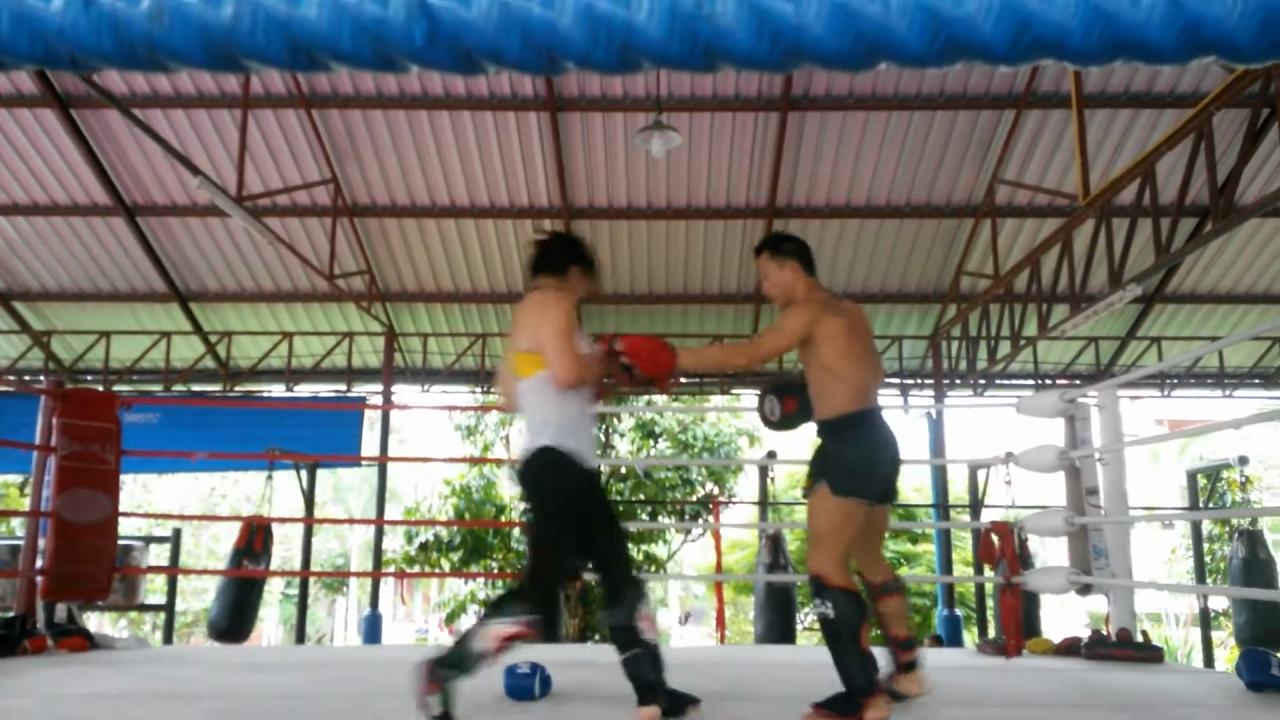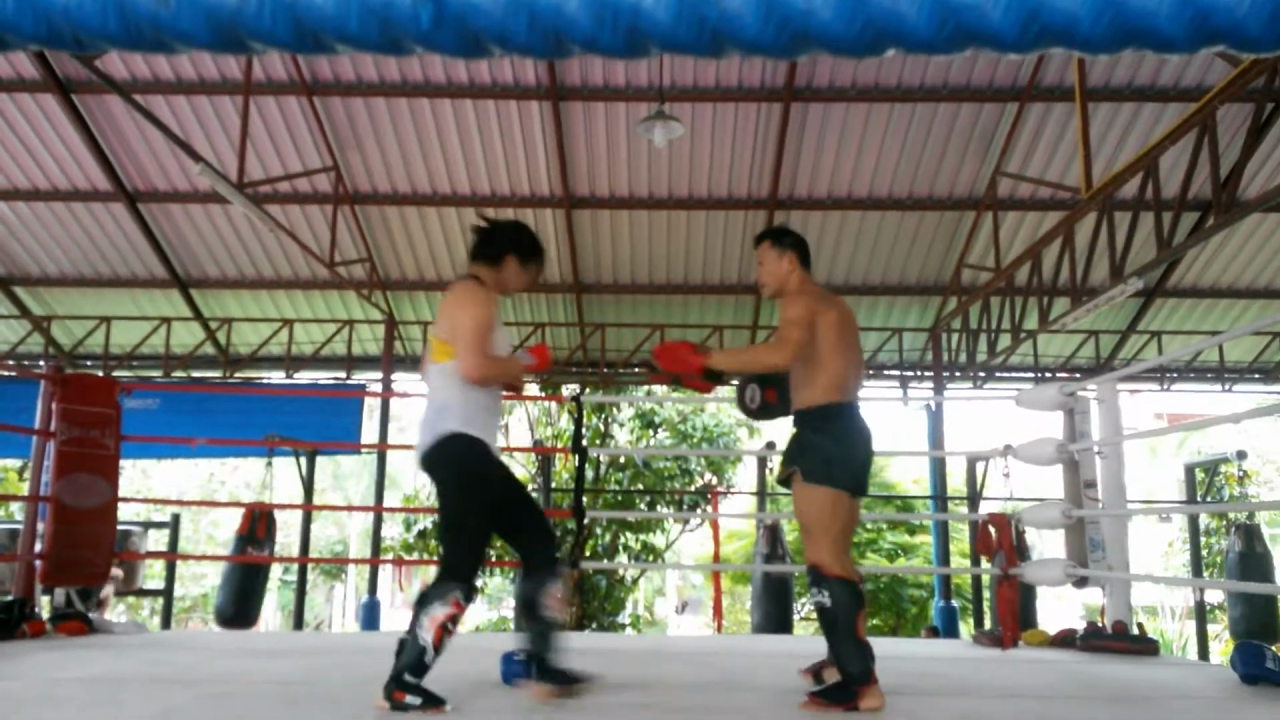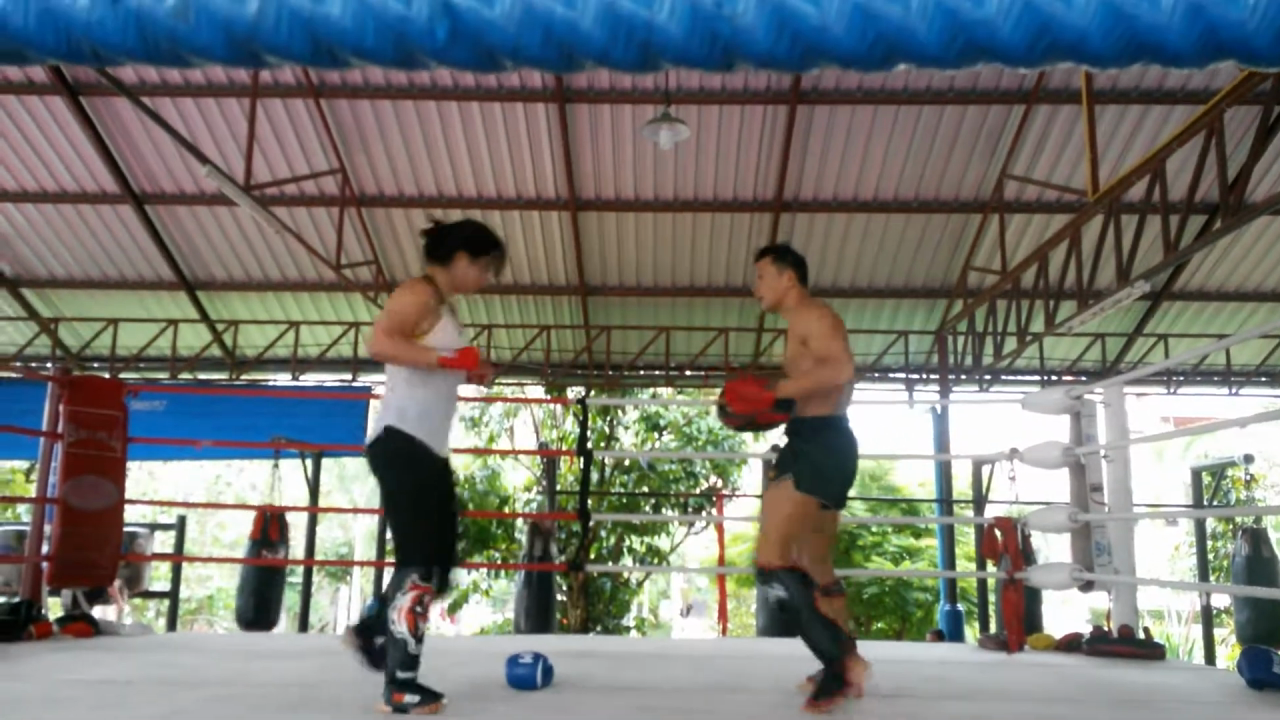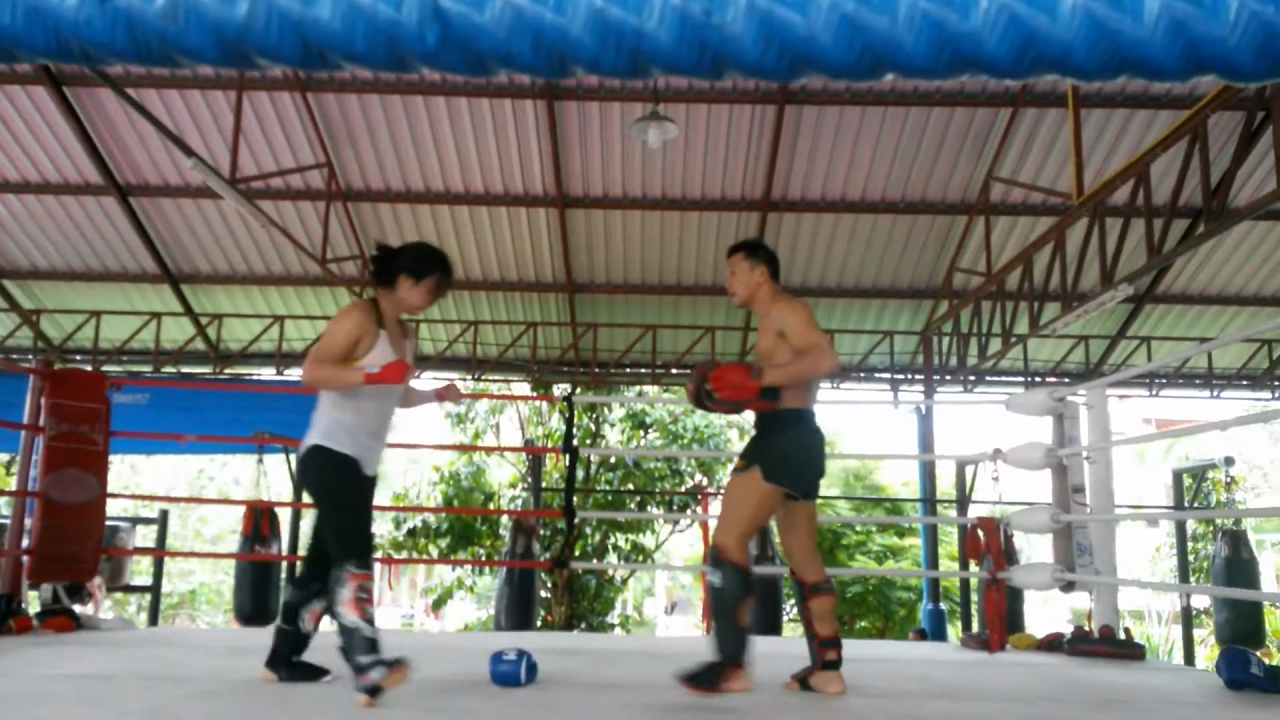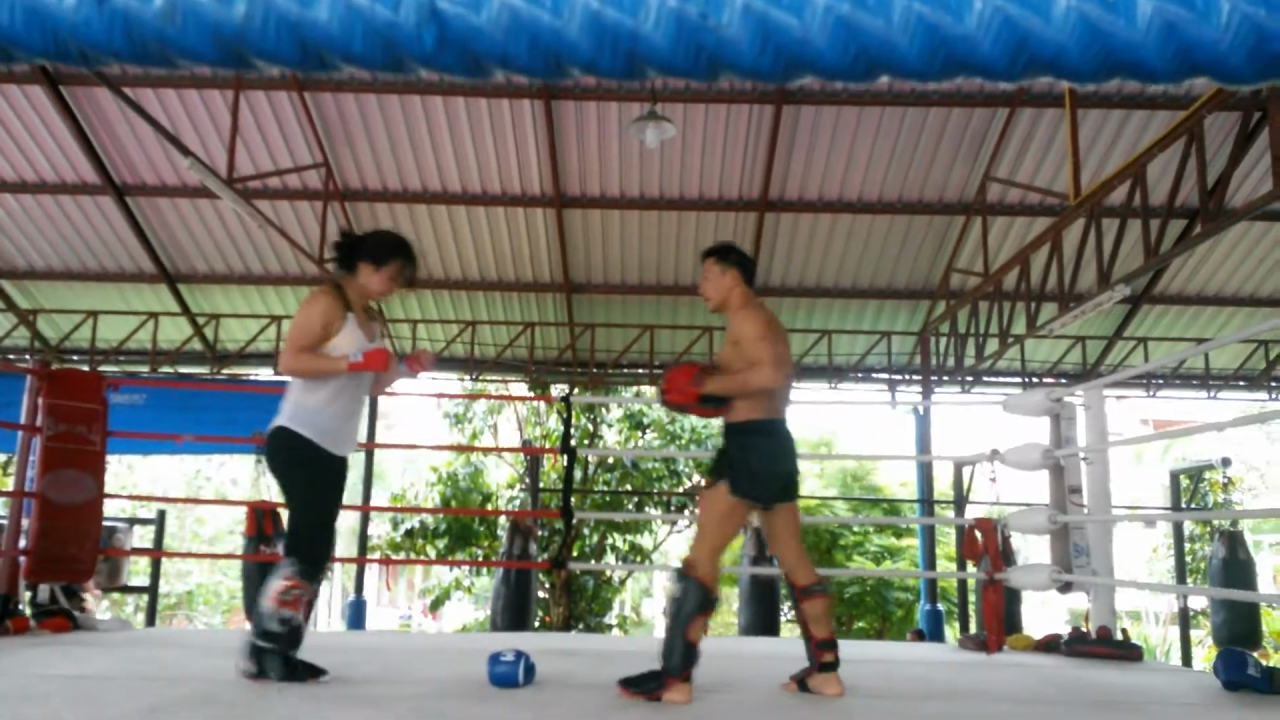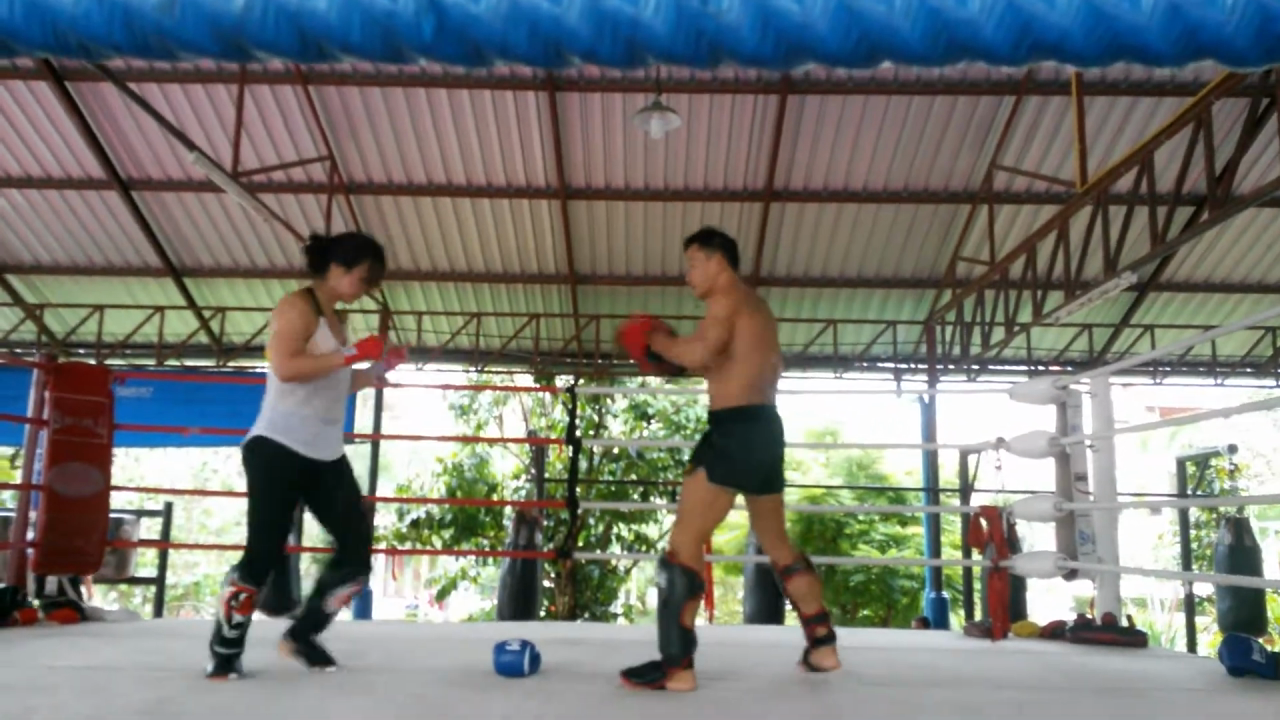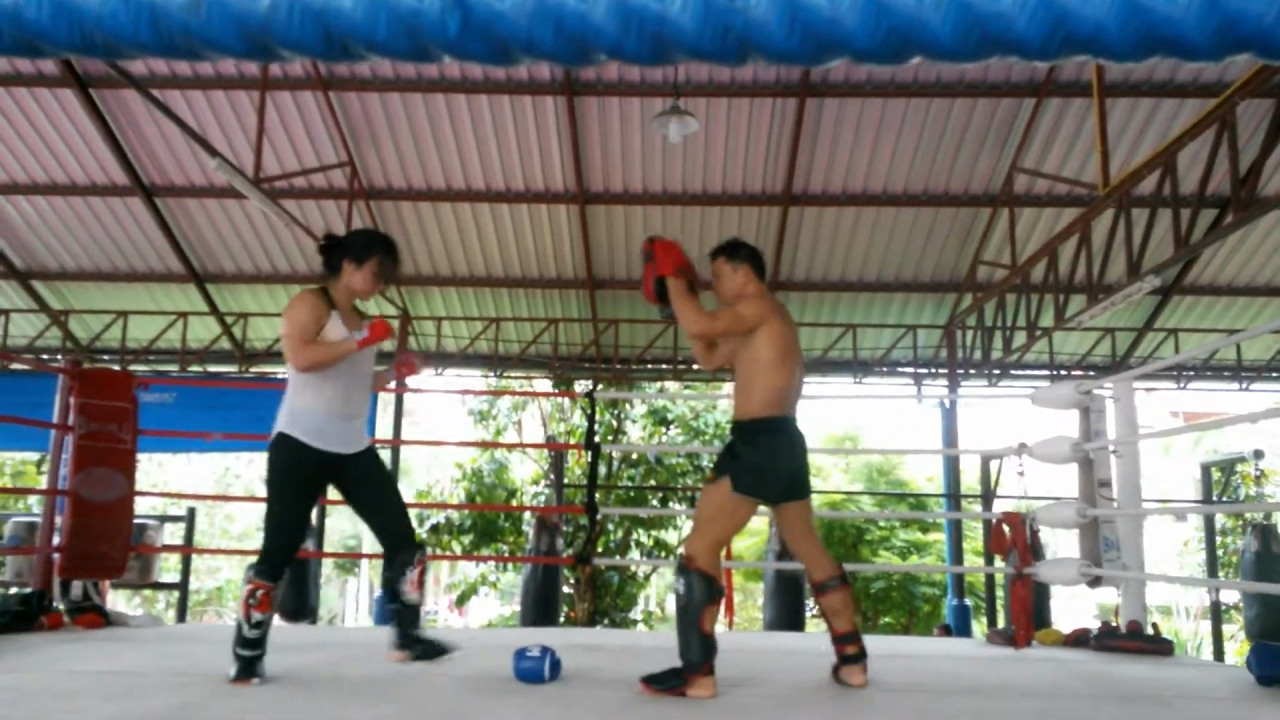
dt=0.2s
person 1, frame 1
left shoulder: (526, 318)
right shoulder: (554, 304)
left elbow: (511, 395)
right elbow: (568, 372)
right wrist: (602, 360)
left hip: (569, 466)
right hip: (557, 464)
left knee: (621, 577)
right knee: (540, 590)
right ankle: (443, 670)
person 1, frame 2
left shoulder: (463, 301)
right shoulder: (476, 296)
left elbow: (439, 372)
right elbow: (473, 369)
left wrist: (509, 374)
right wrist: (527, 364)
left hip: (469, 449)
right hip: (458, 446)
left knee: (541, 547)
right knee: (459, 571)
left ankle: (546, 668)
right ankle: (403, 684)
person 1, frame 3
left shoulder: (442, 307)
right shoulder: (419, 294)
right elbow: (379, 342)
left wrist: (465, 373)
right wrist: (444, 359)
left hip: (425, 449)
right hip: (400, 442)
left knee: (438, 559)
right knee: (418, 561)
left ankle: (371, 630)
right ankle: (401, 686)
person 1, frame 4
left shoulder: (403, 334)
right shoulder: (358, 318)
right elbow: (312, 369)
left wrist: (432, 395)
right wrist: (374, 374)
left hip: (361, 466)
right hip: (329, 456)
left knee: (324, 564)
right knee: (354, 556)
left ankle: (282, 656)
right ankle: (368, 668)
person 1, frame 5
left shoulder: (369, 319)
right shoulder: (324, 302)
left elbow: (369, 384)
right elbow: (291, 361)
left wrist: (407, 367)
right wrist: (355, 360)
left hip: (334, 450)
right hip: (296, 441)
left knee: (311, 553)
right knee: (309, 546)
left ankle: (279, 654)
right ankle: (262, 652)
person 1, frame 6
left shoulder: (337, 321)
right shoulder: (297, 307)
right elbow: (286, 367)
left wrist: (379, 367)
right wrist: (349, 354)
left hip: (327, 456)
right hip: (278, 449)
left knee: (356, 551)
right knee: (263, 554)
left ankle: (302, 634)
right ankle: (224, 653)
person 1, frame 7
left shoulder: (362, 321)
right shoulder: (309, 304)
right elbow: (301, 358)
left wrist: (396, 371)
right wrist: (363, 340)
left hip: (355, 450)
right hip: (301, 444)
left knee: (402, 538)
right knee: (279, 551)
left ankle: (407, 636)
right ankle: (246, 655)
person 2, frame 1
left shoulder: (807, 312)
right shoulder: (848, 312)
left elbow: (750, 354)
left wrist: (669, 360)
left hip: (848, 447)
right hip: (873, 440)
left knee: (826, 569)
right knee: (869, 563)
right ankle: (906, 669)
person 2, frame 2
left shoulder: (802, 303)
right shoulder: (838, 309)
left elbow: (780, 354)
left wrist: (703, 360)
right wrist: (789, 393)
left hip: (827, 434)
right hip: (845, 431)
left knee: (821, 560)
right knee: (835, 556)
left ankle: (860, 683)
right ankle: (844, 664)
person 2, frame 3
left shoulder: (811, 314)
right shoulder: (807, 324)
left elbow: (843, 369)
left wrist: (774, 392)
right wrist: (767, 405)
left hip: (818, 444)
right hip: (826, 446)
left knee: (772, 556)
right knee: (811, 563)
left ankle: (843, 656)
right ankle: (839, 669)
person 2, frame 4
left shoulder: (786, 309)
right shoulder: (776, 321)
left elbow: (827, 359)
left wrist: (761, 378)
right wrist: (744, 391)
left hip: (784, 436)
right hip: (797, 438)
left knee: (727, 541)
right knee: (800, 559)
left ankle: (730, 664)
right ankle: (827, 667)
person 2, frame 5
left shoulder: (747, 318)
right shoulder: (766, 324)
left elbow: (770, 375)
left wrist: (711, 385)
right wrist: (718, 391)
left hip: (750, 446)
right hip: (775, 446)
left knee: (702, 557)
right knee: (794, 561)
left ankle: (674, 677)
right ankle: (824, 670)
person 2, frame 6
left shoulder: (726, 300)
right shoulder: (757, 309)
left elbow: (700, 358)
left wrist: (655, 341)
right wrist: (675, 350)
left hip: (735, 432)
right hip: (764, 430)
left knee: (684, 543)
right knee: (776, 543)
left ankle: (677, 665)
right ankle: (823, 644)
person 2, frame 7
left shoulder: (758, 305)
right shoulder: (766, 320)
left elbow: (700, 327)
right elbow: (709, 358)
left wrist: (671, 278)
right wrist: (680, 301)
left hip: (758, 444)
right hip: (785, 444)
left knee: (700, 549)
right knee: (813, 554)
left ankle: (697, 672)
right ankle: (852, 660)
